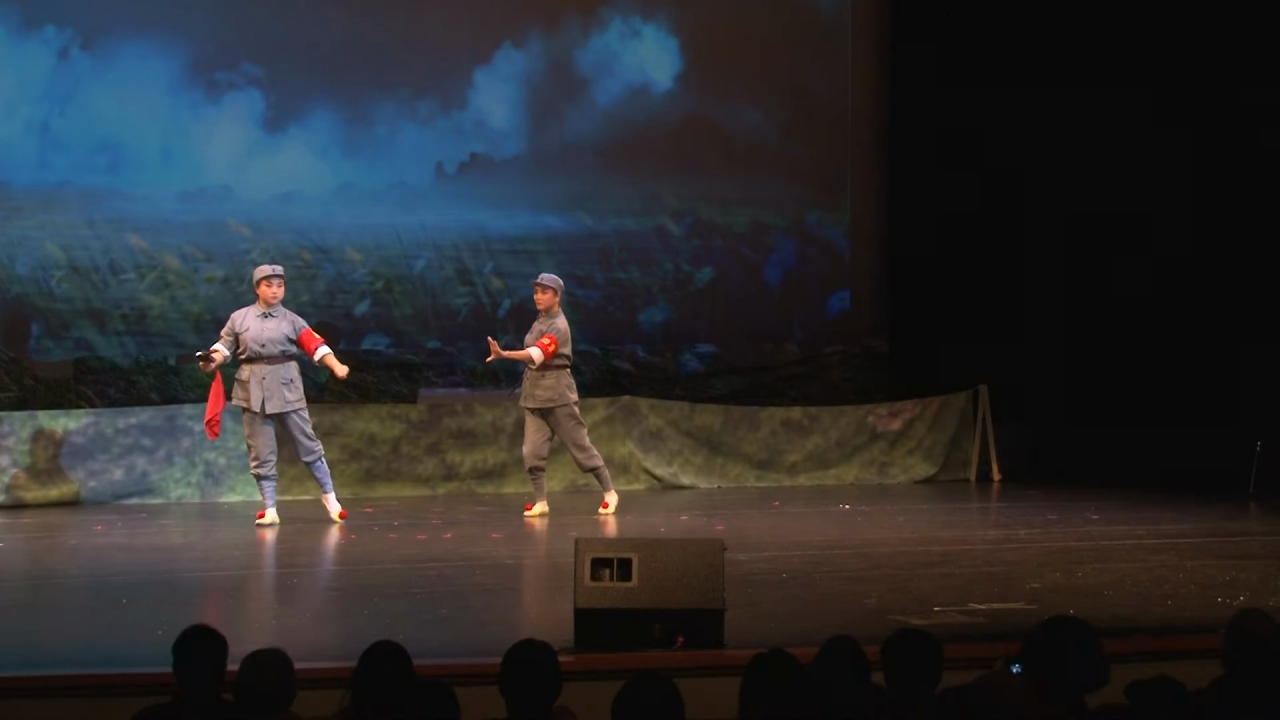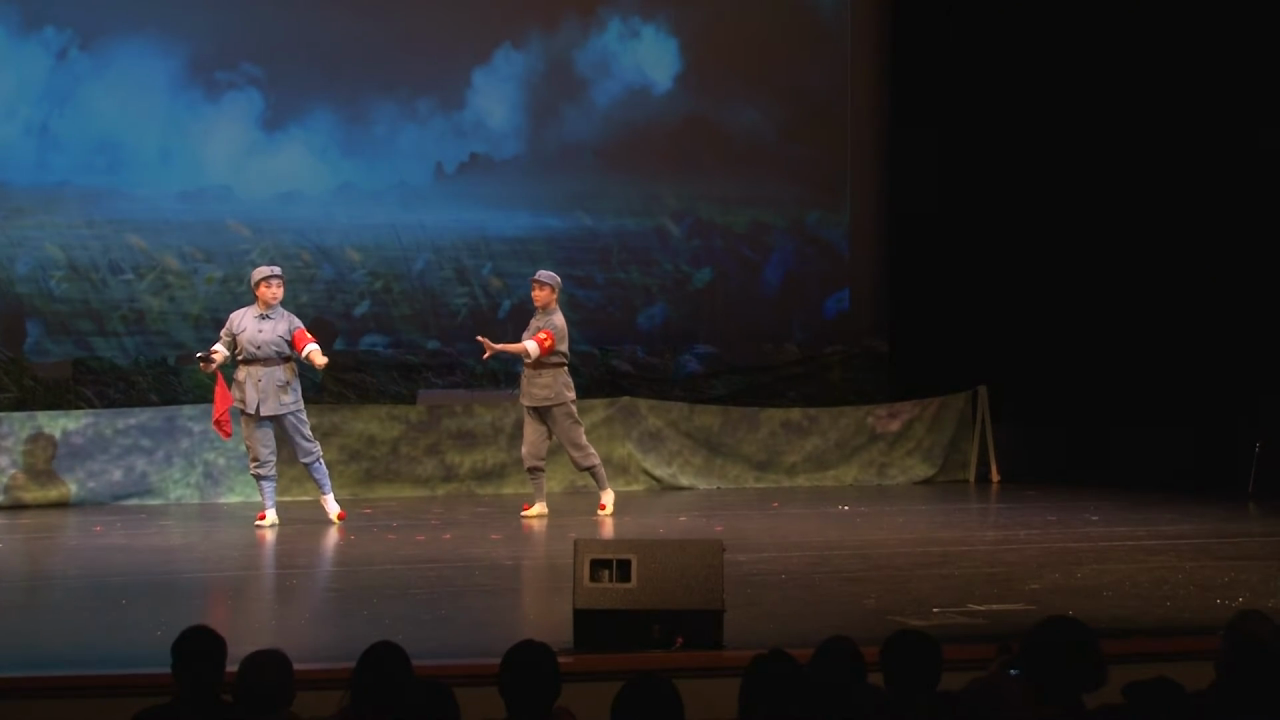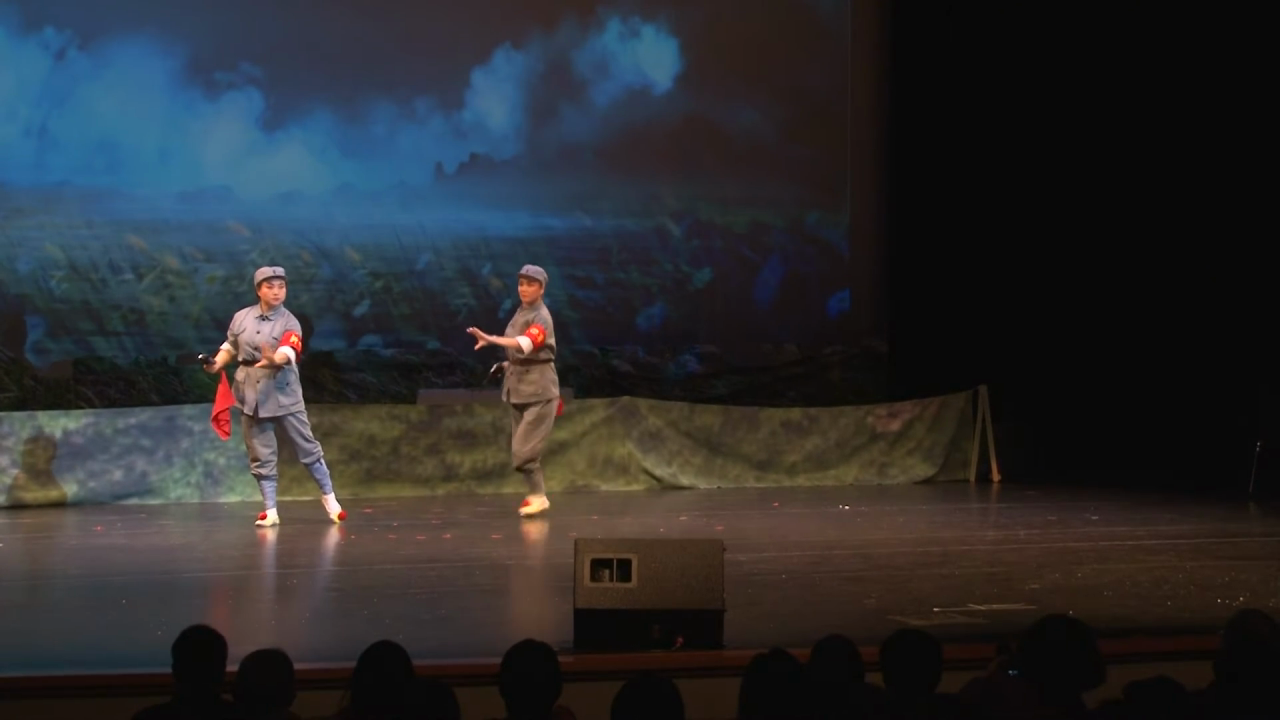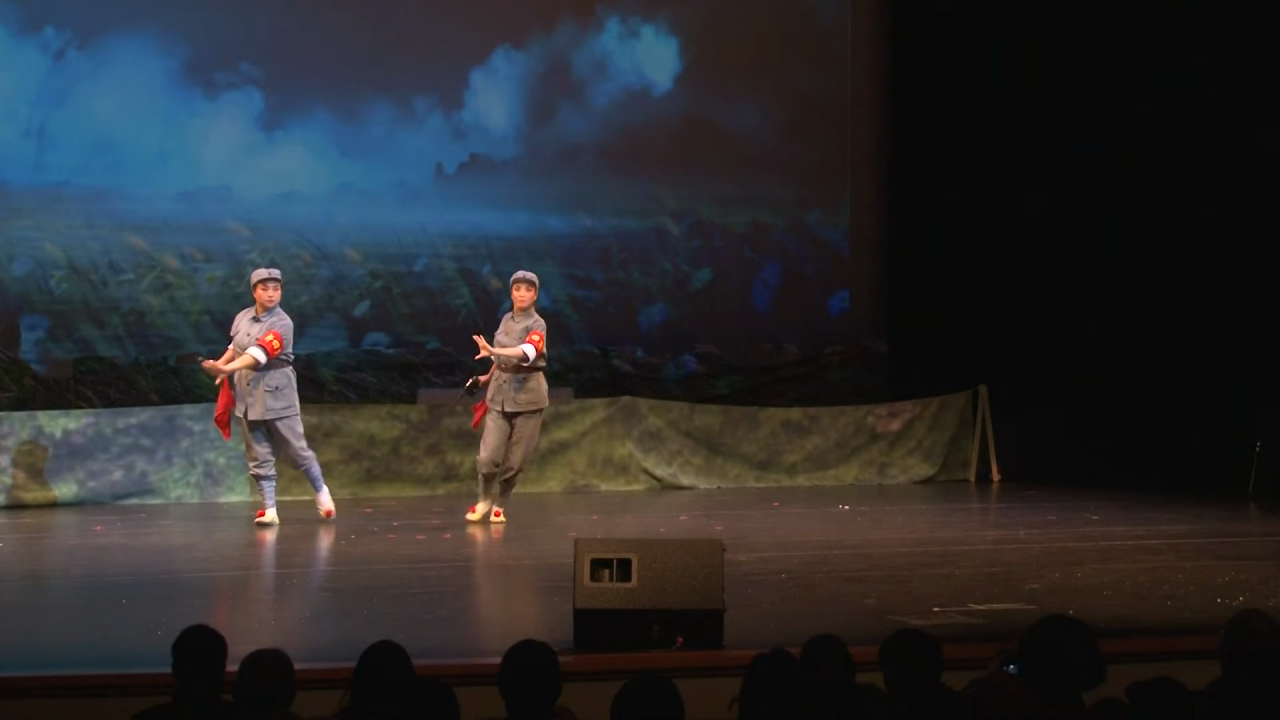
dt=0.4s
person 1, frame 1
left shoulder: (291, 320)
right shoulder: (239, 318)
left elbow: (316, 345)
right elbow: (224, 347)
left wrist: (336, 366)
right wrist: (212, 362)
left hip: (286, 387)
right hip: (253, 389)
left knee: (307, 443)
right knee: (261, 452)
left ankle: (329, 496)
right ankle: (269, 509)
person 1, frame 2
left shoulder: (289, 321)
right shoulder: (238, 318)
left elbow: (307, 344)
right elbow: (225, 347)
left wrist: (317, 358)
right wrist: (212, 363)
left hip: (283, 388)
right hip: (250, 389)
left knee: (306, 444)
right knee: (260, 453)
left ankle: (328, 497)
right ankle: (270, 510)
person 1, frame 3
left shoulder: (289, 322)
right shoulder: (241, 317)
left elbow: (289, 352)
right elbow: (231, 347)
left wrist: (270, 359)
right wrist: (216, 365)
left hip: (282, 389)
right hip: (250, 389)
left knee: (306, 445)
right knee: (260, 453)
left ankle: (328, 496)
right ankle: (270, 510)
person 1, frame 4
left shoulder: (283, 323)
right shoulder: (242, 318)
left elbow: (260, 353)
left wrist: (228, 369)
right wrist: (219, 364)
left hip: (278, 390)
right hip: (246, 389)
left knee: (297, 450)
right knee: (258, 455)
left ankle: (321, 491)
right ankle: (269, 508)
person 2, frame 1
left shoulder: (557, 326)
right shoulder: (541, 321)
left elbow: (537, 354)
left wrist: (504, 354)
left hip: (557, 392)
right hip: (535, 393)
left knee: (580, 446)
right knee: (532, 452)
left ankle: (609, 493)
right ankle: (540, 502)
person 2, frame 2
left shoulder: (555, 323)
right shoulder: (538, 318)
left elbow: (533, 347)
left wrist: (497, 347)
left hip: (555, 390)
right hip: (533, 390)
left knee: (577, 444)
right knee: (532, 451)
left ankle: (605, 492)
right ankle: (540, 502)
person 2, frame 3
left shoulder: (541, 318)
right shoulder: (520, 312)
left elbow: (525, 344)
left wrist: (490, 340)
right wrist: (506, 364)
left hip: (538, 386)
right hip: (516, 384)
left knee: (524, 446)
right knee: (523, 447)
left ankle: (535, 495)
right ankle: (538, 497)
person 2, frame 4
left shoulder: (537, 324)
right shoulder: (506, 320)
left elbow: (527, 352)
left wrist: (495, 352)
right wrist: (488, 376)
left hip: (528, 391)
right hip: (500, 391)
left knee: (516, 458)
right knee: (488, 454)
left ankle: (499, 505)
right ankle: (484, 501)
